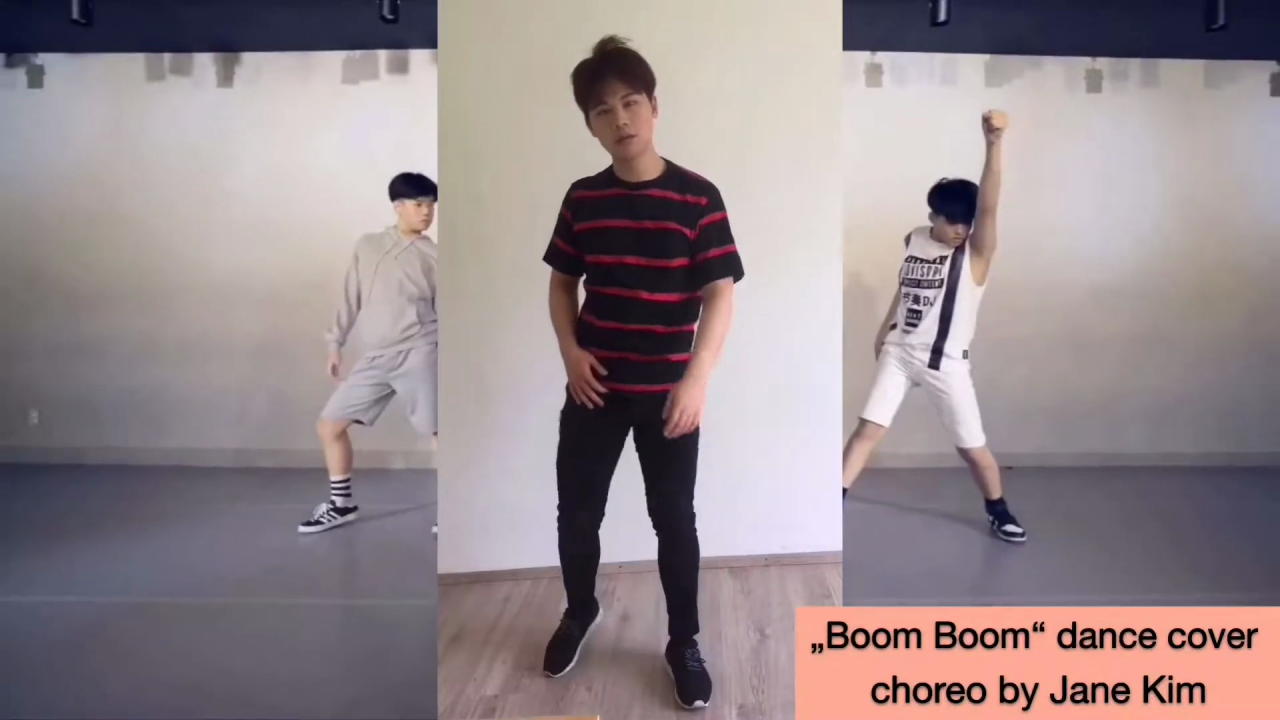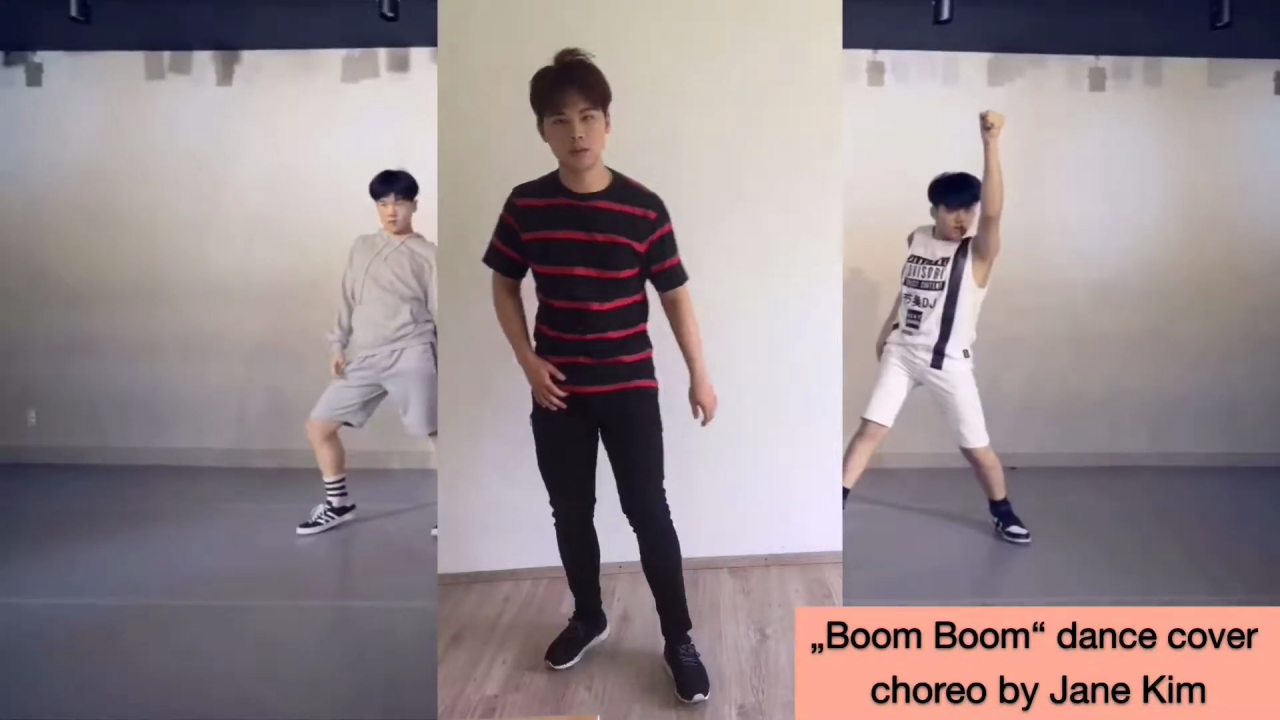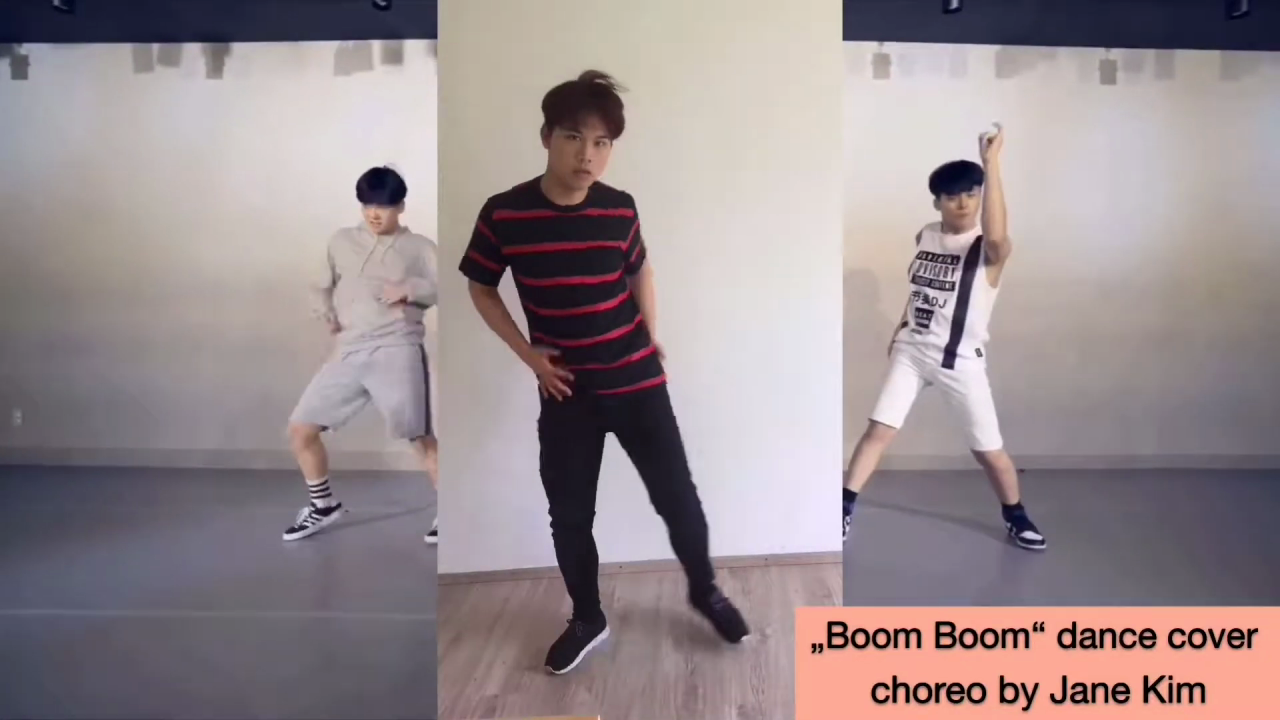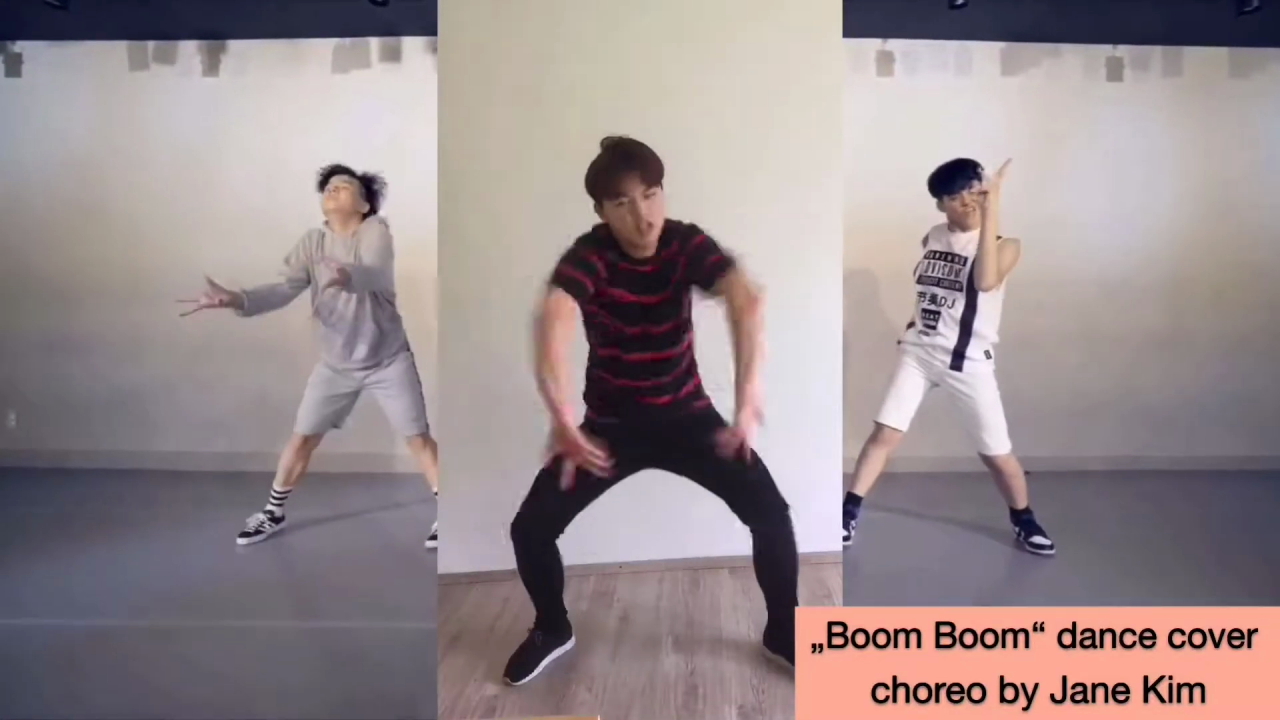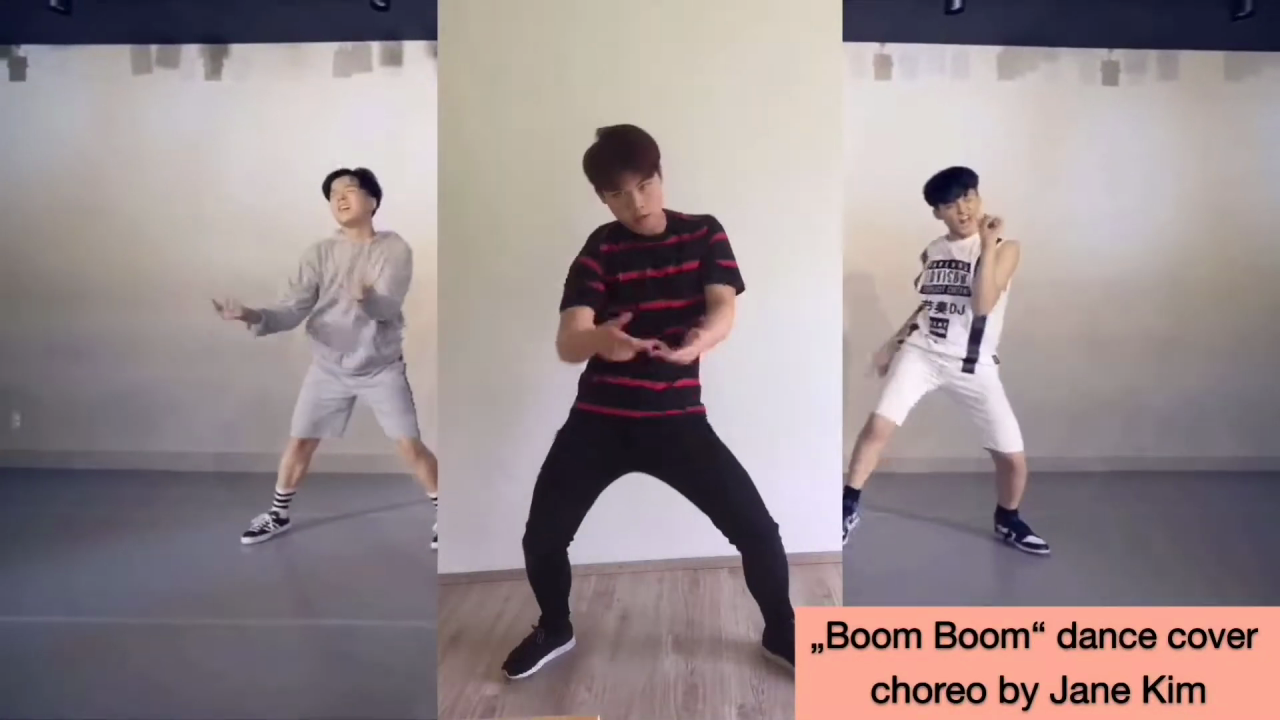
dt=0.4s
person 1, frame 1
left shoulder: (697, 197)
right shoulder: (582, 199)
left elbow: (719, 295)
right elbow: (562, 283)
left wrist: (694, 381)
right wrist: (569, 352)
left hip: (666, 386)
right hip: (594, 383)
left knee: (673, 516)
right knee: (576, 512)
left ankle: (684, 644)
right ankle: (578, 611)
person 1, frame 2
left shoulder: (643, 208)
right shoulder: (525, 205)
left elbow: (675, 293)
right elbow: (505, 287)
left wrist: (699, 375)
right wrist: (529, 361)
left hip: (630, 385)
right hip: (557, 389)
left knee: (649, 510)
right knee: (570, 511)
left ankle: (678, 639)
right ankle: (588, 617)
person 1, frame 3
left shoulder: (618, 209)
right shoulder: (502, 214)
right elbow: (479, 287)
left wrist: (650, 336)
right wrist: (525, 352)
left hip: (637, 383)
right hip: (567, 393)
left knee: (677, 498)
right knee: (570, 516)
left ankle: (704, 591)
right ankle: (588, 619)
person 1, frame 4
left shoulder: (688, 243)
right shoulder: (589, 253)
left elbow: (744, 295)
right elbow: (551, 318)
left wrist: (749, 387)
right wrist: (561, 417)
left hip: (685, 415)
right hip: (609, 422)
left knee: (770, 511)
right knee: (530, 529)
left ankle: (783, 631)
right ankle: (552, 630)
person 1, frame 5
left shoulder: (705, 233)
right shoulder: (601, 249)
left elbow: (724, 306)
right elbow: (569, 338)
left wrist: (696, 344)
right wrist: (600, 340)
left hip: (677, 420)
right hip: (599, 422)
left knee: (757, 529)
right knee: (542, 539)
left ankle: (782, 632)
right ankle: (554, 629)
person 2, frame 1
left shoulder: (977, 252)
right shoulder: (914, 240)
left elbow: (988, 206)
left wrist: (994, 143)
right wrist: (885, 327)
left hip: (947, 361)
right hip: (899, 352)
left knee: (972, 446)
right knee: (869, 428)
left ankle: (999, 511)
person 2, frame 2
left shoulder: (979, 251)
right shoulder: (917, 239)
left elbow: (993, 212)
left wrist: (990, 143)
right wrist: (888, 328)
left hip: (950, 362)
right hip: (901, 352)
left knee: (976, 447)
right knee: (870, 429)
left ankle: (1003, 512)
right ankle: (837, 504)
person 2, frame 3
left shoulder: (992, 248)
right shoulder: (926, 236)
left elbow: (995, 235)
left wrist: (991, 162)
right wrist: (900, 330)
left hip: (961, 360)
right hip: (912, 351)
left knee: (989, 449)
right knee: (879, 429)
left ankle: (1016, 517)
right ankle: (843, 509)
person 2, frame 4
left shoulder: (1004, 245)
right shoulder: (933, 238)
left elbow: (984, 283)
left wrist: (990, 212)
right wrist: (911, 333)
left hip: (969, 362)
right hip: (917, 352)
left knee: (998, 453)
right knee: (885, 433)
left ankle: (1025, 521)
right ankle: (847, 515)
person 2, frame 5
left shoulder: (1004, 249)
right shoulder: (932, 252)
left elbow: (983, 307)
left wrist: (988, 247)
right wrist: (892, 346)
left hip: (974, 366)
right hip: (922, 353)
left knee: (1013, 455)
right knee: (879, 425)
left ankle: (1008, 521)
right ankle: (849, 508)
person 3, frame 1
left shoulder: (433, 255)
right shoulder: (367, 246)
right elbow: (351, 298)
right wrist: (335, 343)
left hip: (419, 354)
right hip: (375, 357)
left knee: (440, 431)
right knee: (329, 424)
right ankle: (342, 505)
person 3, frame 2
left shoulder: (426, 254)
right shoulder: (361, 247)
left elbow: (441, 313)
right elbow: (348, 301)
right wrist: (339, 345)
left hip: (411, 355)
right hip: (365, 358)
left knee: (436, 433)
right knee: (318, 426)
right ankle: (338, 505)
person 3, frame 3
left shoulder: (417, 246)
right shoulder: (343, 240)
right elbow: (319, 288)
left wrist: (413, 290)
right wrist: (327, 313)
left hip: (397, 350)
right hip: (348, 353)
left knee: (418, 437)
right knee: (300, 429)
right ankle: (323, 505)
person 3, frame 4
left shoulder: (375, 231)
right shoulder: (311, 243)
left elbow: (375, 278)
right elbow: (283, 289)
left wrist: (344, 275)
right wrist: (235, 300)
left hip: (389, 359)
right hip: (335, 364)
left knee: (418, 438)
right knee: (303, 437)
right ankle: (273, 513)
person 3, frame 5
left shoulder: (394, 249)
right shoulder: (320, 253)
left elbow: (390, 308)
right elbow: (292, 309)
left wrist: (369, 299)
right wrist: (253, 316)
left hip: (381, 368)
right hip: (329, 367)
left knee: (409, 446)
right knee: (300, 441)
right ankle: (278, 514)
